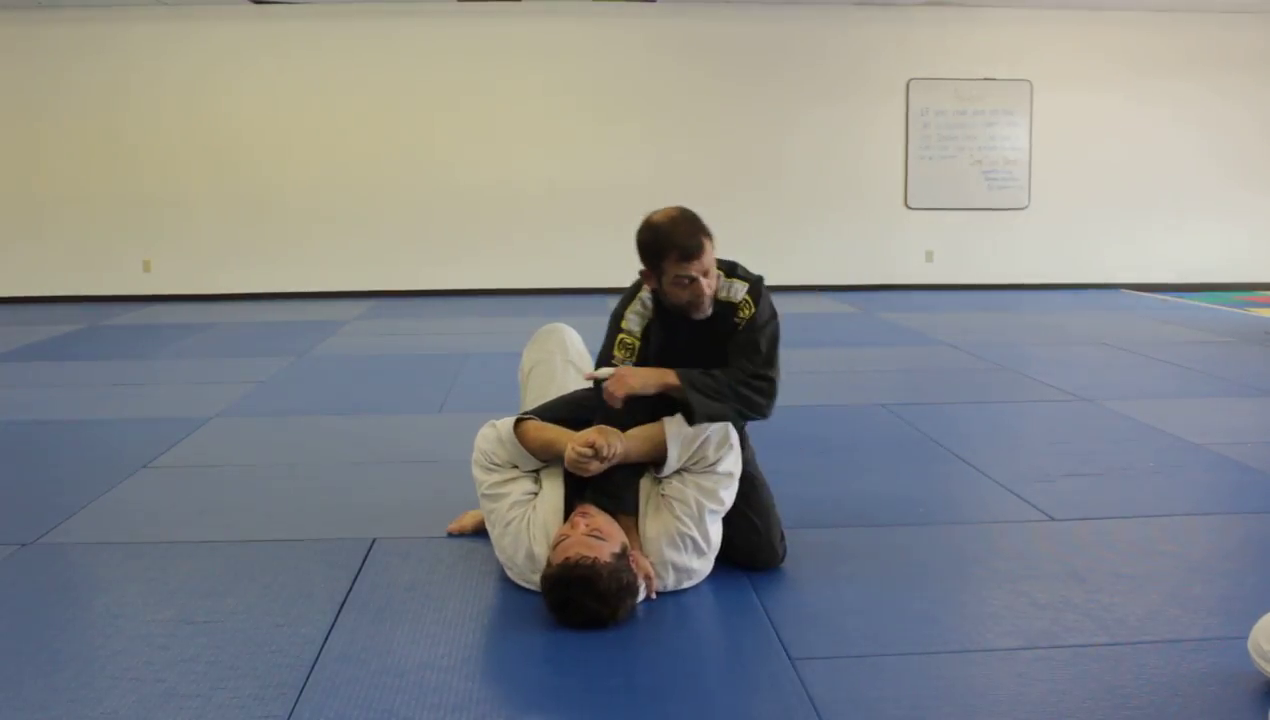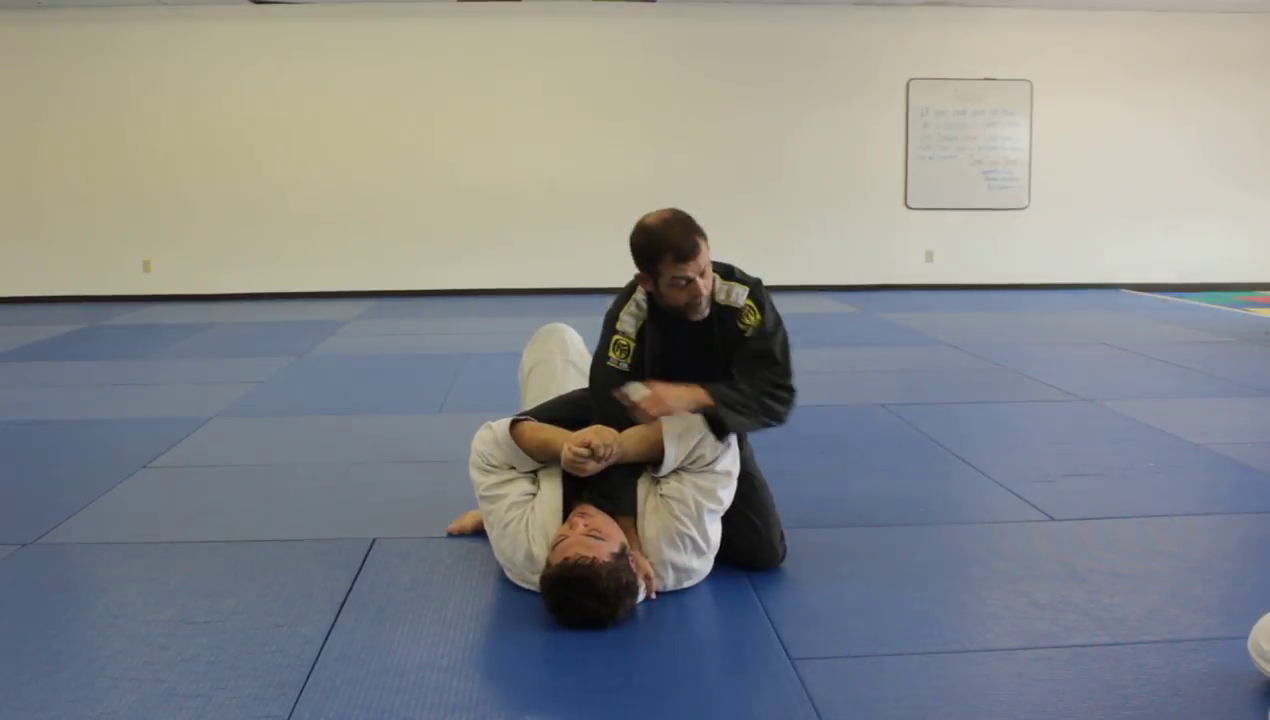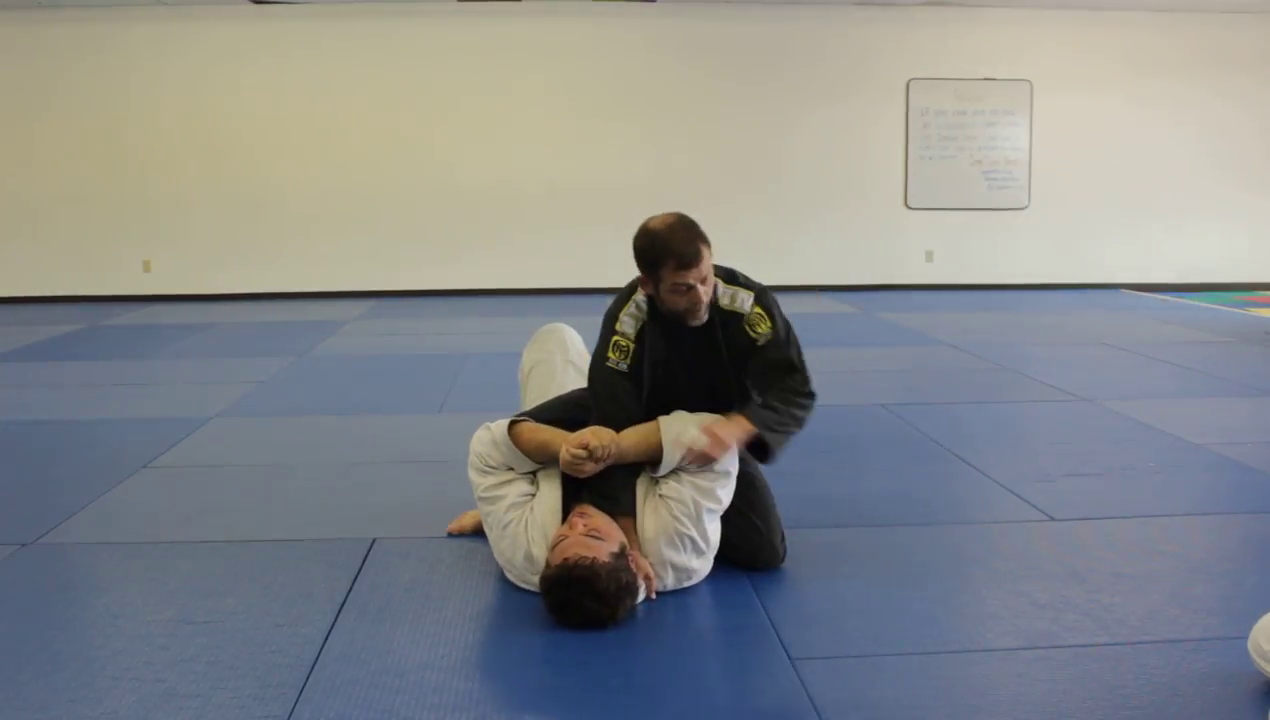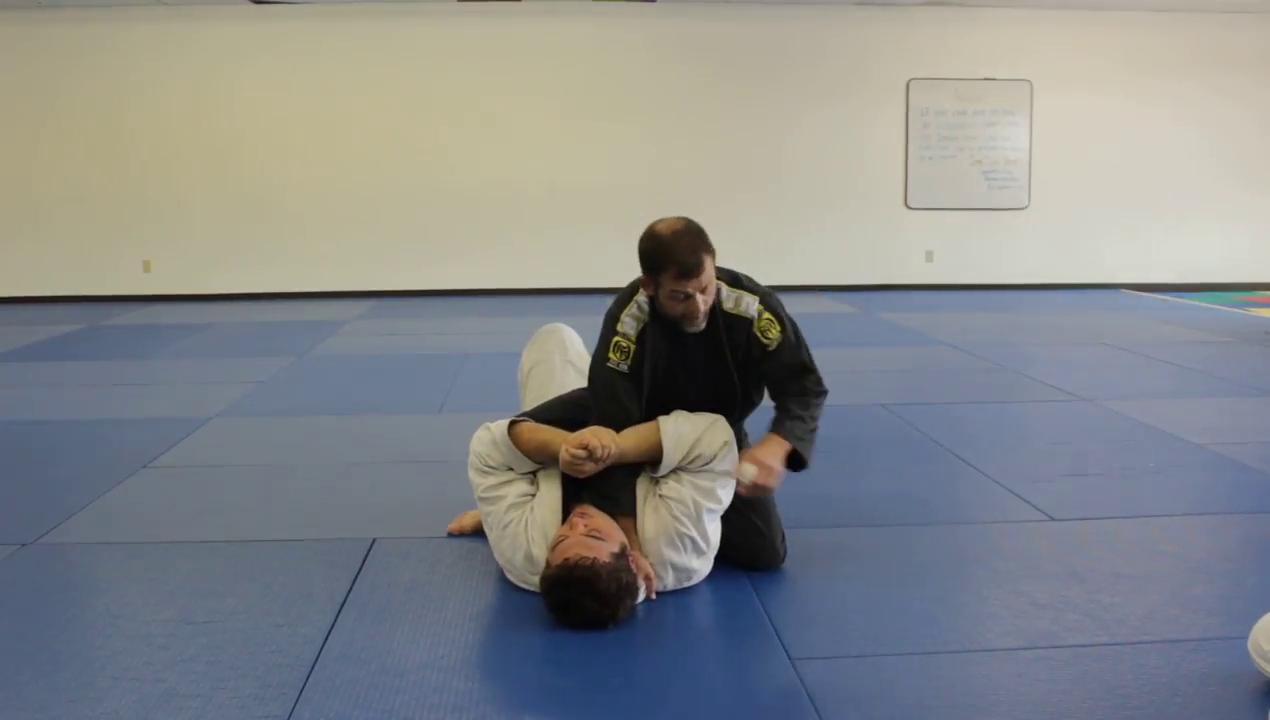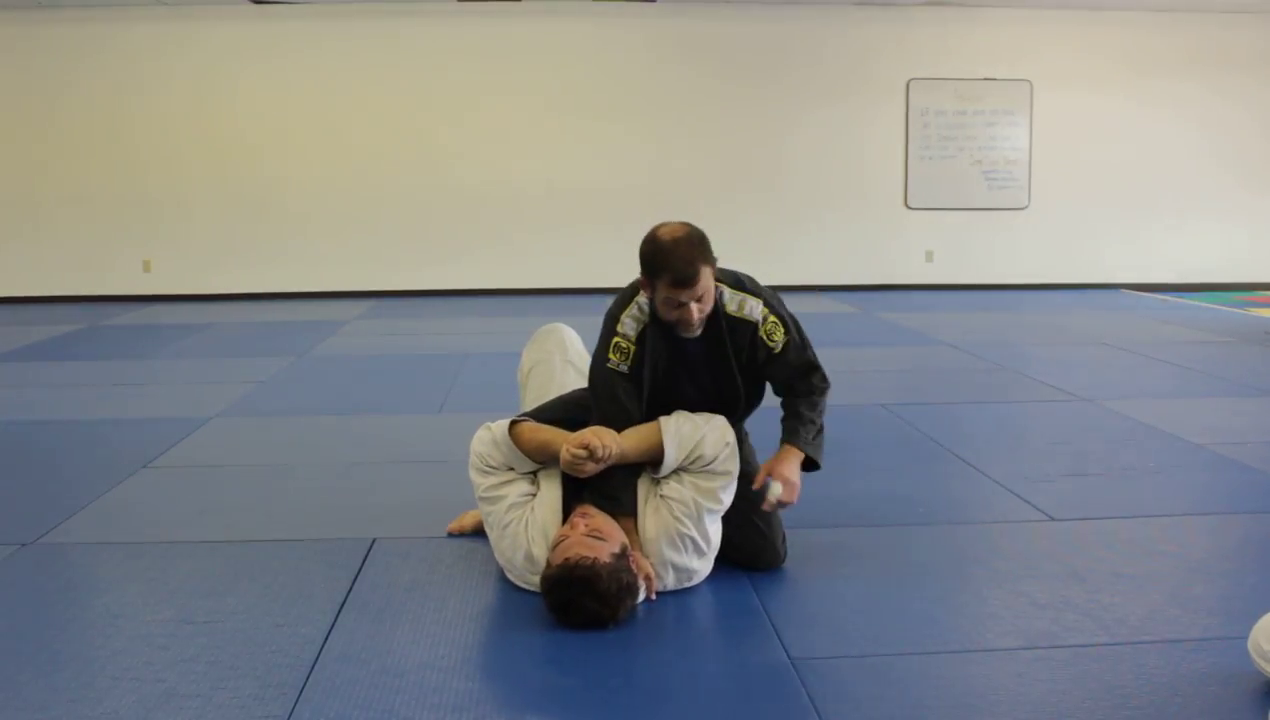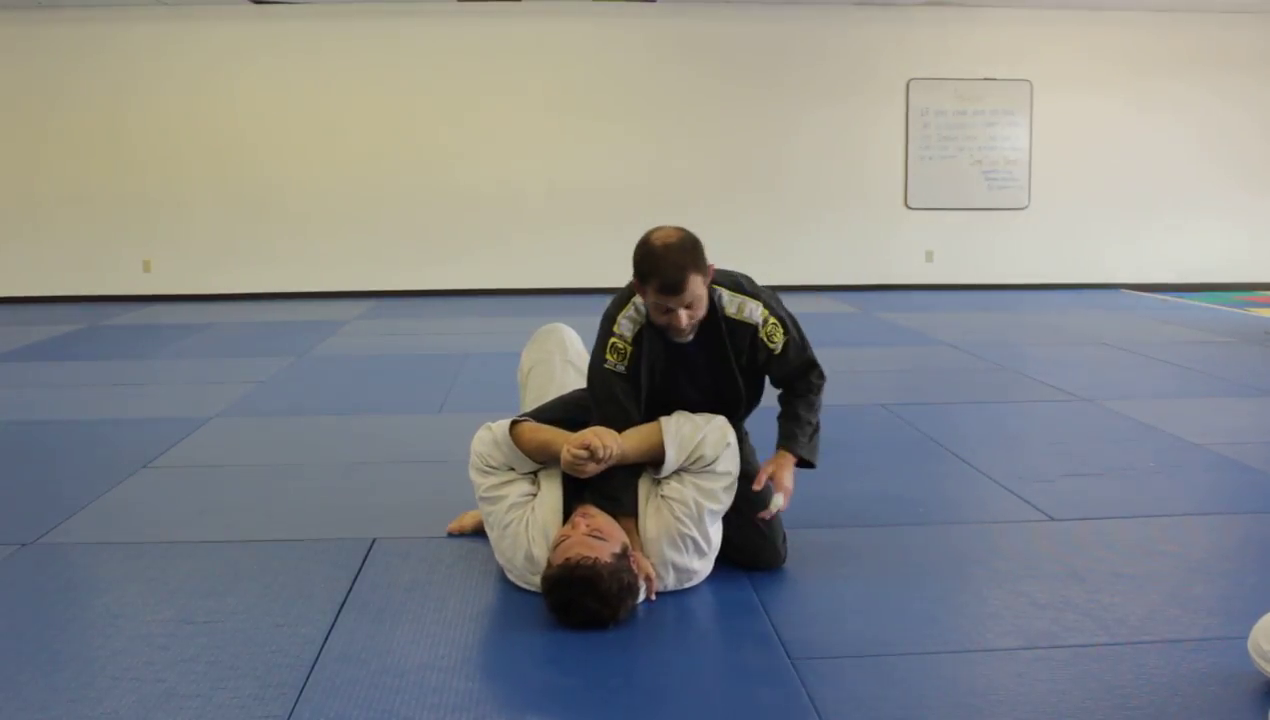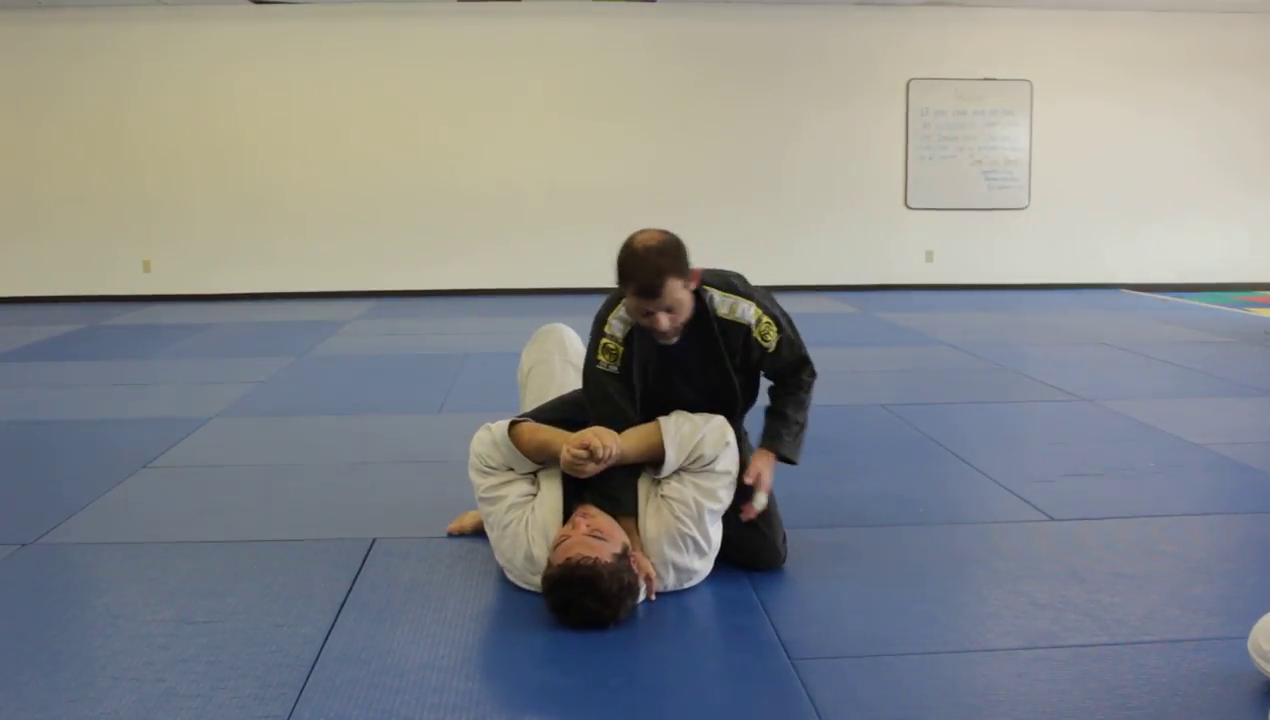
dt=0.1s
person 1, frame 1
left shoulder: (746, 297)
right shoulder: (633, 318)
left elbow: (758, 391)
right elbow: (614, 429)
left wrist: (665, 378)
left knee: (765, 552)
person 1, frame 2
left shoulder: (743, 298)
right shoulder: (628, 320)
left elbow: (775, 395)
right elbow: (615, 431)
left wrist: (694, 396)
left hip: (714, 437)
left knee: (763, 552)
person 1, frame 3
left shoulder: (750, 305)
right shoulder: (626, 321)
left elbow: (795, 396)
right elbow: (614, 429)
left wrist: (740, 426)
left hip: (722, 441)
left knee: (764, 552)
person 1, frame 4
left shoulder: (751, 306)
right shoulder: (627, 320)
left elbow: (804, 387)
right elbow: (615, 429)
left wrist: (777, 443)
left knee: (764, 553)
person 1, frame 5
left shoulder: (754, 309)
right shoulder: (627, 321)
left elbow: (808, 384)
right elbow: (616, 431)
left wrist: (791, 454)
left knee: (764, 553)
person 1, frame 6
left shoulder: (752, 310)
right shoulder: (622, 325)
left elbow: (804, 380)
right elbow: (616, 433)
left wrist: (787, 456)
left knee: (766, 553)
person 1, frame 7
left shoulder: (744, 309)
right shoulder: (613, 326)
left elbow: (796, 376)
right elbow: (613, 433)
left wrist: (769, 452)
left knee: (765, 554)
person 2, frame 1
left shoulder: (525, 550)
right shoulder: (680, 555)
left elbow: (494, 443)
right elbow: (716, 438)
left wrist: (569, 443)
right wrist: (620, 450)
left knee: (556, 338)
person 2, frame 2
left shoulder: (524, 551)
right shoulder: (681, 554)
left elbow: (490, 443)
right elbow: (713, 437)
left wrist: (566, 443)
right wrist: (617, 449)
right hip: (642, 464)
left knee: (556, 338)
person 2, frame 3
left shoulder: (523, 552)
right shoulder: (680, 556)
left elbow: (488, 445)
left wrist: (564, 444)
right wrist: (615, 450)
left knee: (556, 338)
person 2, frame 4
left shoulder: (523, 552)
right shoulder: (679, 552)
left elbow: (489, 445)
right elbow: (712, 437)
left wrist: (563, 444)
right wrist: (617, 450)
left hip: (554, 478)
left knee: (555, 338)
person 2, frame 5
left shoulder: (523, 552)
right shoulder: (680, 552)
left elbow: (490, 445)
right elbow: (712, 438)
left wrist: (564, 444)
right wrist: (618, 450)
left knee: (555, 338)
person 2, frame 6
left shoulder: (524, 551)
right shoulder: (682, 553)
left elbow: (490, 445)
right elbow: (715, 436)
left wrist: (565, 444)
right wrist: (618, 451)
right hip: (640, 466)
left knee: (555, 338)
person 2, frame 7
left shoulder: (524, 551)
right shoulder: (682, 553)
left elbow: (490, 446)
right elbow: (713, 436)
left wrist: (564, 444)
right wrist: (617, 451)
left knee: (555, 338)
